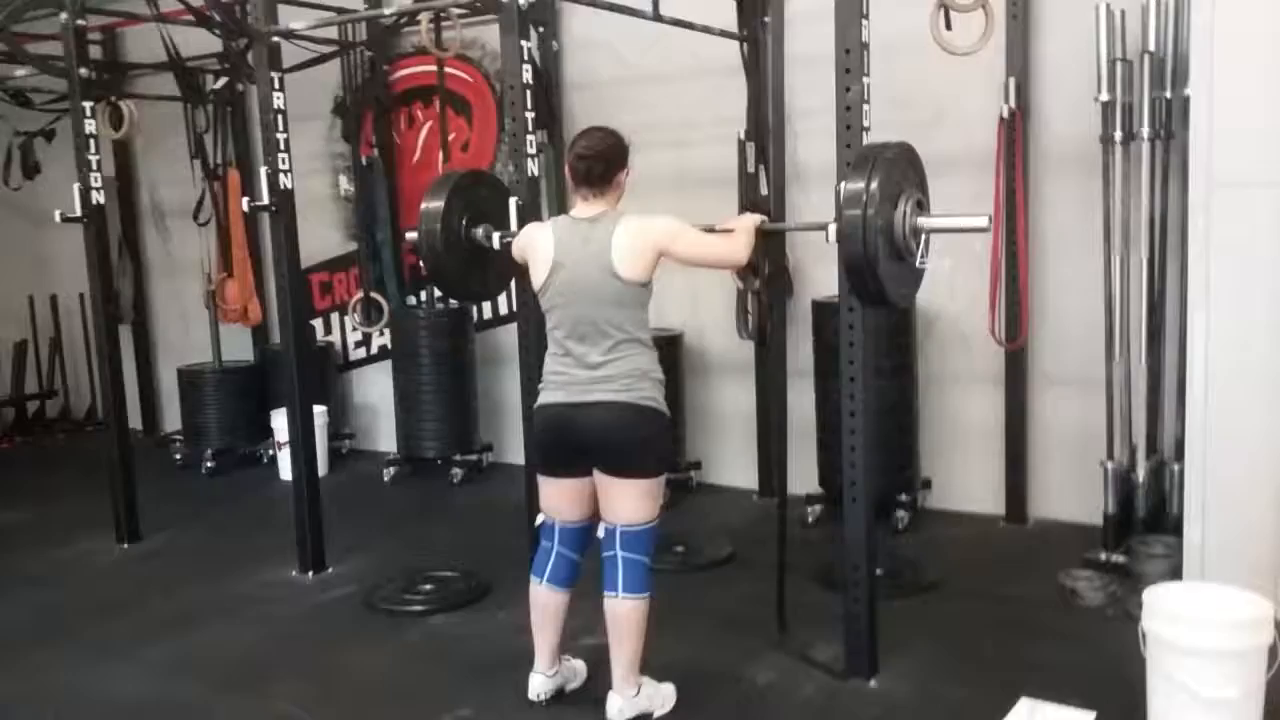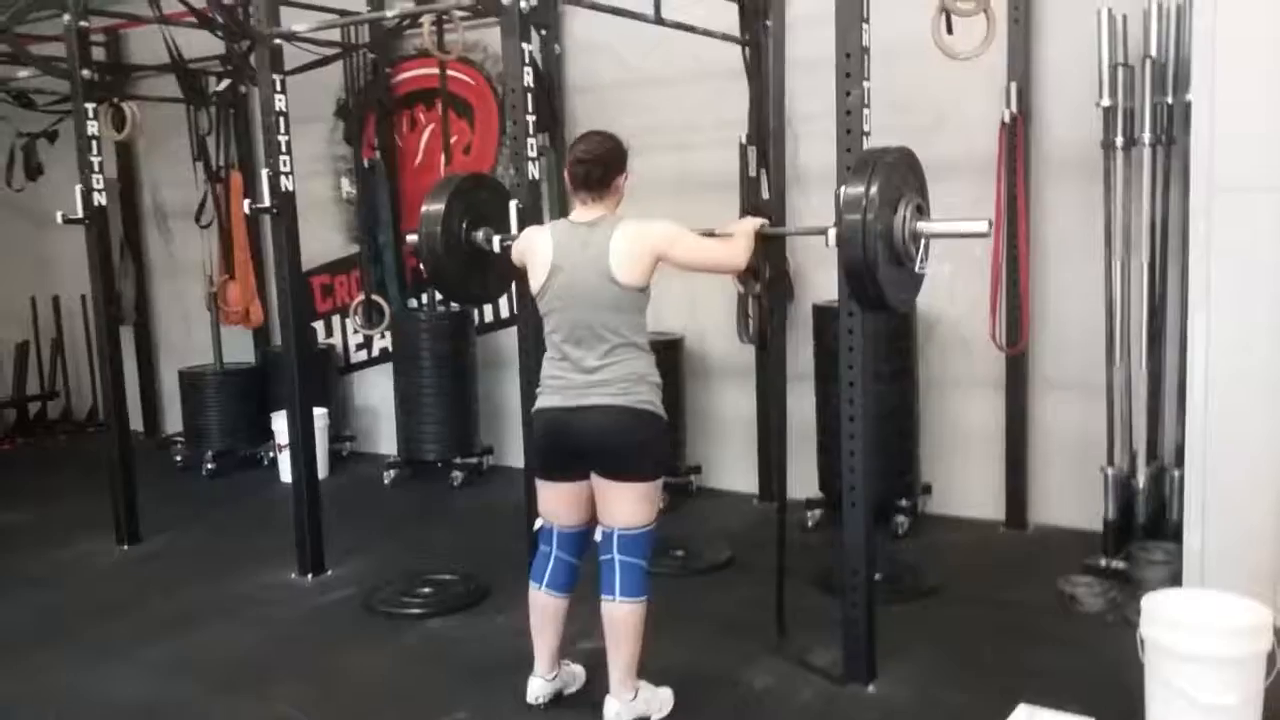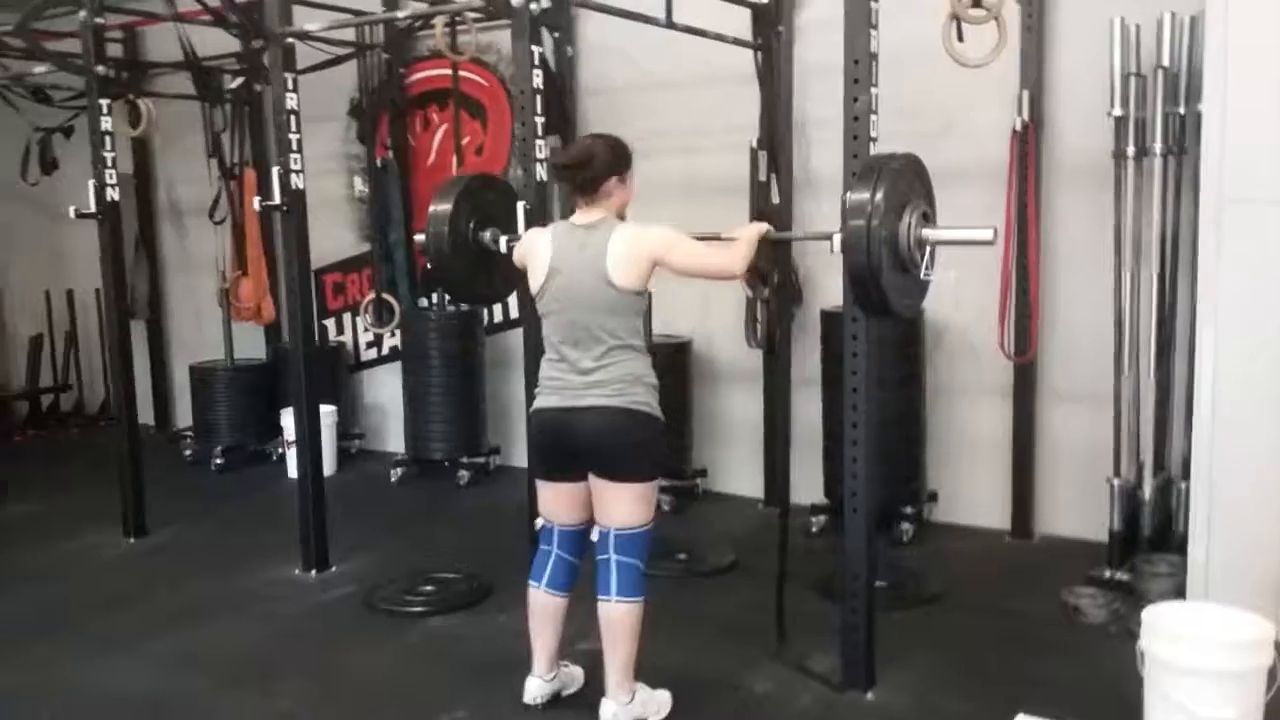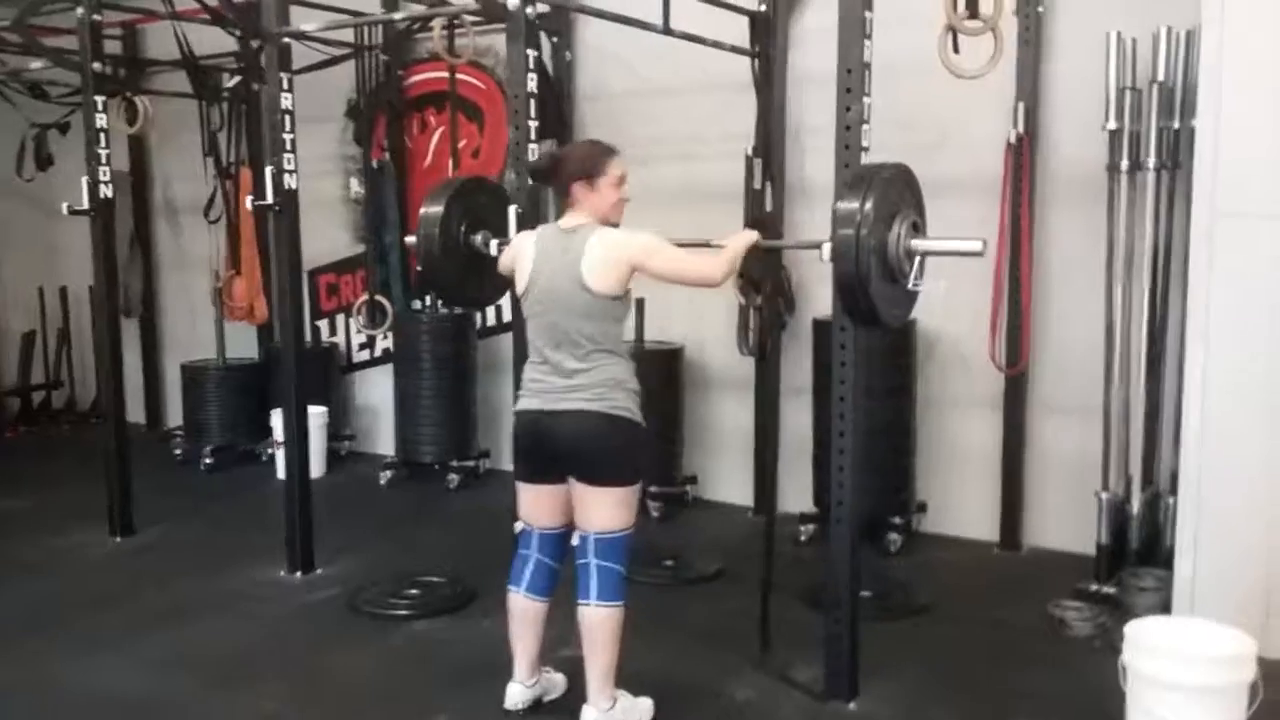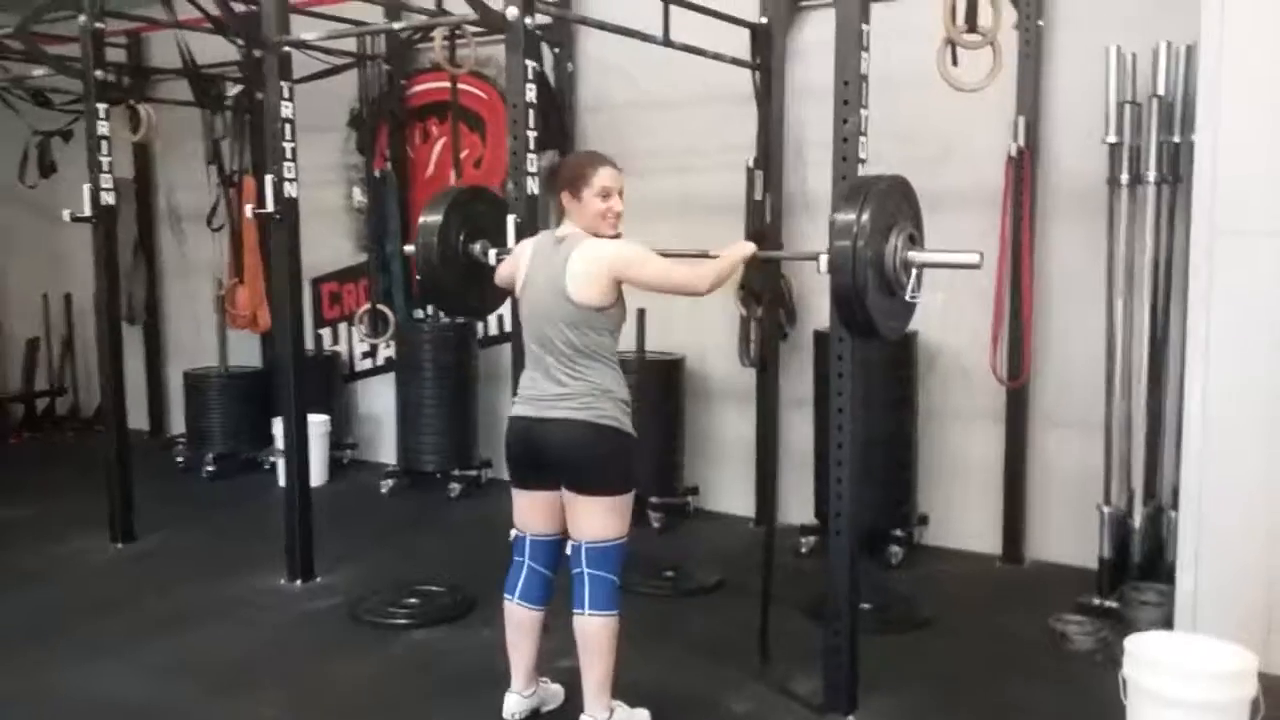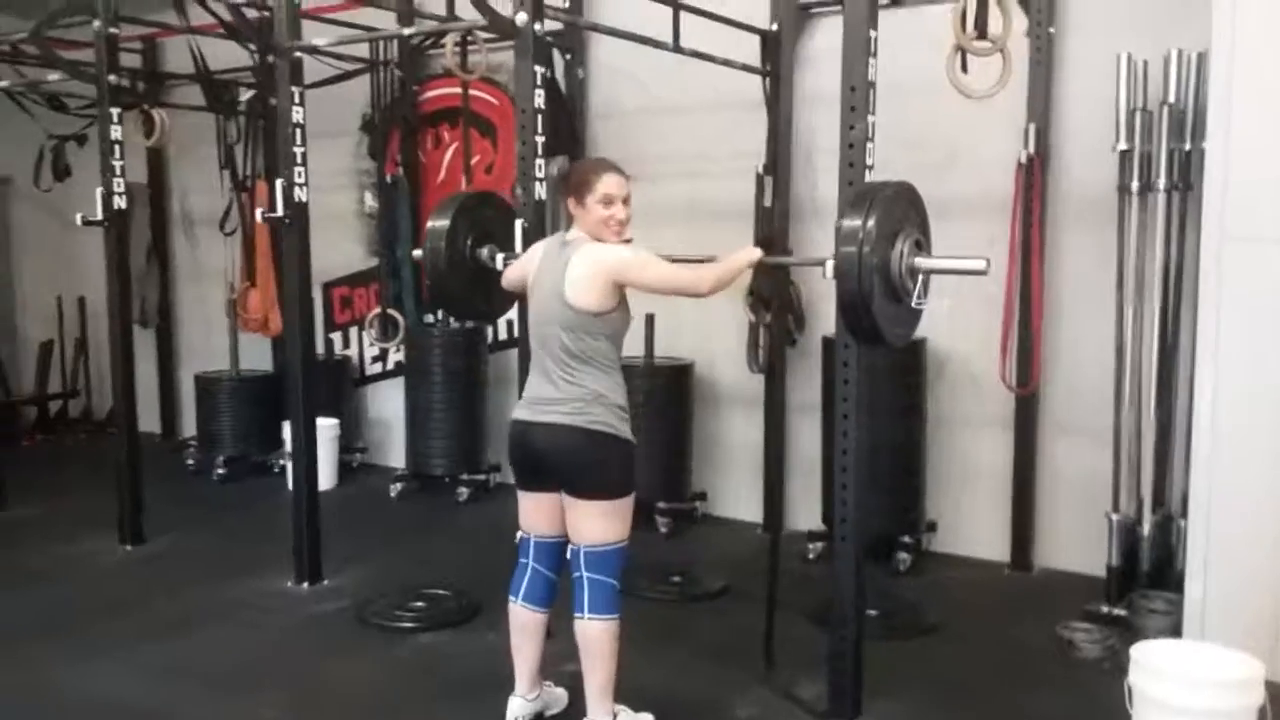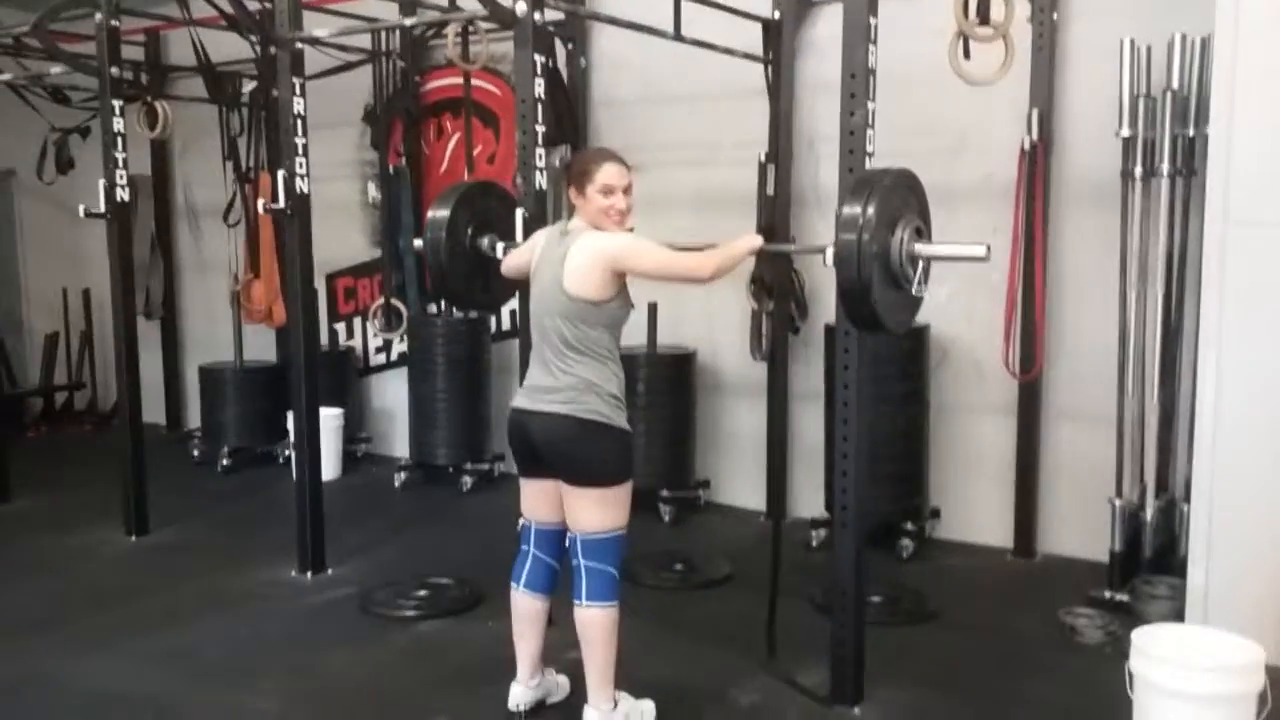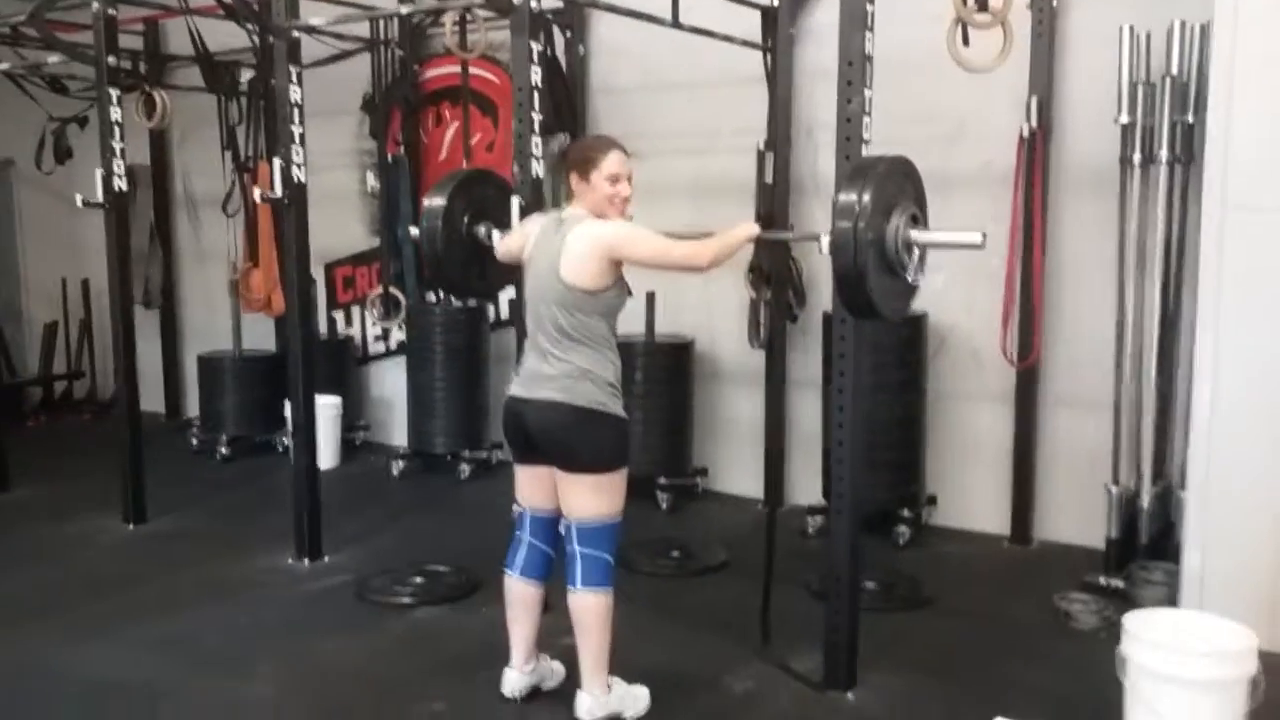
dt=0.1s
person 1, frame 1
left shoulder: (539, 238)
right shoulder: (644, 232)
left elbow: (512, 246)
right elbow: (734, 254)
right wrist: (747, 223)
left hip: (557, 413)
right hip: (628, 415)
left knee: (558, 542)
right knee: (627, 552)
left ankle: (545, 671)
person 1, frame 2
left shoulder: (537, 242)
right shoulder: (642, 237)
left elbow: (510, 250)
right elbow: (733, 259)
right wrist: (747, 227)
left hip: (555, 417)
right hip: (625, 418)
left knee: (556, 546)
right knee: (625, 556)
person 1, frame 3
left shoulder: (540, 243)
right shoulder: (639, 240)
left elbow: (514, 254)
right elbow: (732, 264)
right wrist: (750, 234)
left hip: (554, 417)
right hip: (621, 420)
left knee: (556, 546)
right knee: (621, 557)
person 1, frame 4
left shoulder: (527, 246)
right shoulder: (619, 246)
left elbow: (501, 261)
right elbow: (714, 272)
right wrist: (740, 242)
left hip: (535, 420)
right hip: (602, 424)
left knee: (536, 551)
right knee: (601, 562)
person 1, frame 5
left shoulder: (532, 250)
right shoulder: (609, 256)
left elbow: (501, 276)
right elbow: (699, 281)
right wrist: (739, 253)
left hip: (528, 426)
right hip: (590, 432)
left knee: (532, 559)
right knee: (597, 572)
person 1, frame 6
left shoulder: (542, 254)
right shoulder: (609, 261)
left elbow: (507, 279)
right elbow: (701, 282)
right wrist: (745, 258)
left hip: (530, 430)
right hip: (588, 437)
left knee: (536, 562)
right knee: (597, 575)
person 1, frame 7
left shoulder: (545, 242)
right shoulder: (608, 249)
left elbow: (508, 266)
right elbow: (701, 268)
right wrist: (746, 245)
left hip: (530, 416)
right hip: (586, 424)
left knee: (538, 549)
right knee: (596, 562)
person 1, frame 8
left shoulder: (540, 227)
right shoulder: (606, 237)
left elbow: (501, 249)
right elbow: (699, 256)
right wrist: (744, 232)
left hip: (525, 405)
right hip: (581, 412)
left knee: (532, 536)
right knee: (590, 549)
left ankle: (521, 667)
